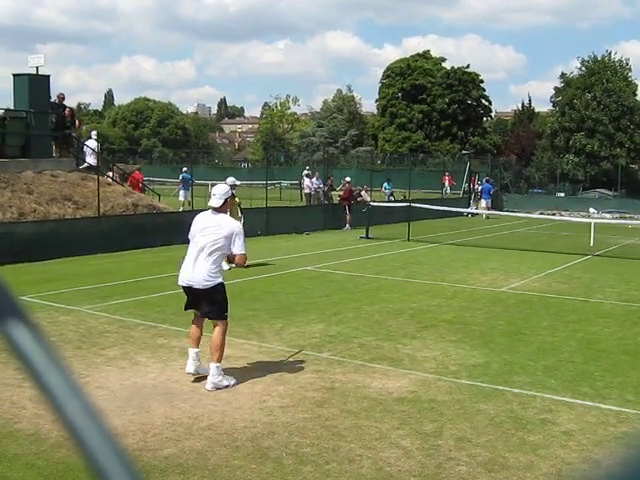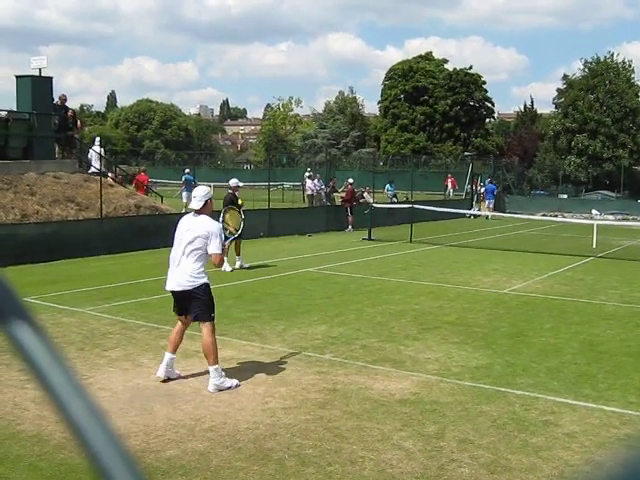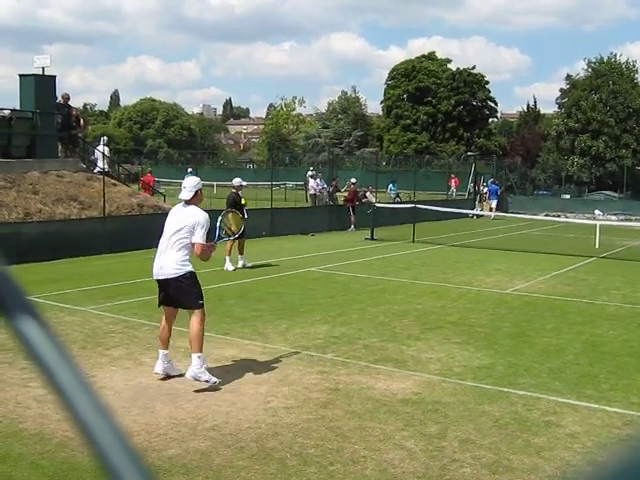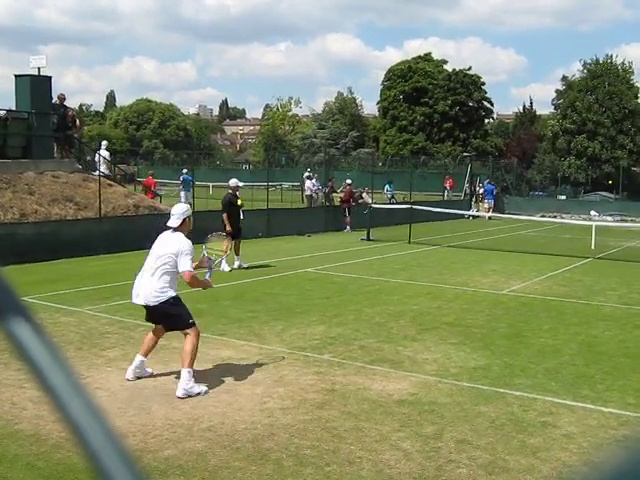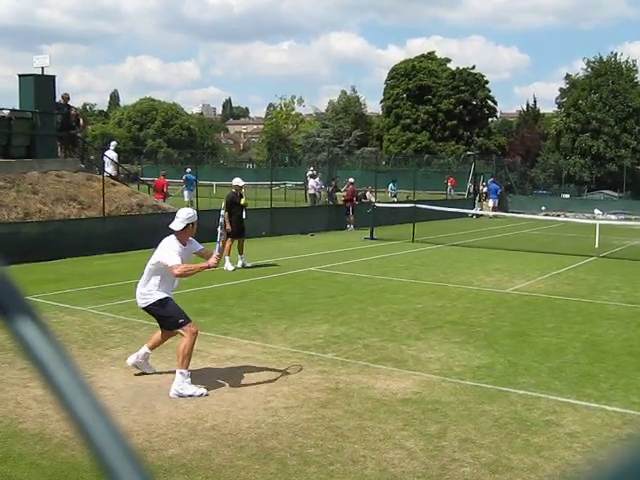
dt=0.3s
person 1, frame 1
left shoulder: (199, 218)
right shoulder: (234, 226)
right elbow: (241, 261)
right wrist: (230, 256)
left hip: (188, 277)
right hip: (209, 280)
left knee: (198, 317)
right knee: (220, 324)
left ankle: (194, 362)
right ankle: (215, 376)
person 1, frame 2
left shoulder: (184, 221)
right shoulder: (212, 226)
right elbow: (216, 261)
right wrist: (221, 254)
left hip: (175, 281)
right hip: (193, 283)
left knee: (183, 321)
right knee: (207, 327)
left ankle: (166, 367)
right ankle: (217, 378)
person 1, frame 3
left shoulder: (174, 211)
right shoulder: (200, 216)
right elbow: (199, 251)
left wrist: (205, 246)
right wrist: (209, 251)
left hip: (161, 269)
right hip: (180, 271)
left knee: (169, 316)
right knee: (198, 314)
left ankle: (163, 363)
right ankle: (197, 367)
person 1, frame 4
left shoulder: (165, 237)
right shoulder: (184, 244)
right elbow: (189, 278)
left wrist: (199, 263)
right wrist: (204, 284)
left hip: (142, 292)
right hip: (160, 295)
left knee: (159, 329)
right knee: (192, 332)
left ankle: (136, 368)
right ankle: (186, 384)
person 1, frame 5
left shoulder: (187, 242)
right shoulder: (170, 247)
left elbow: (207, 254)
right elbow: (178, 271)
left wrist: (214, 256)
right wrist: (206, 265)
left hip: (154, 295)
right hip: (153, 297)
left knee: (171, 328)
right knee: (190, 331)
left ankle: (139, 358)
right ankle: (180, 384)
